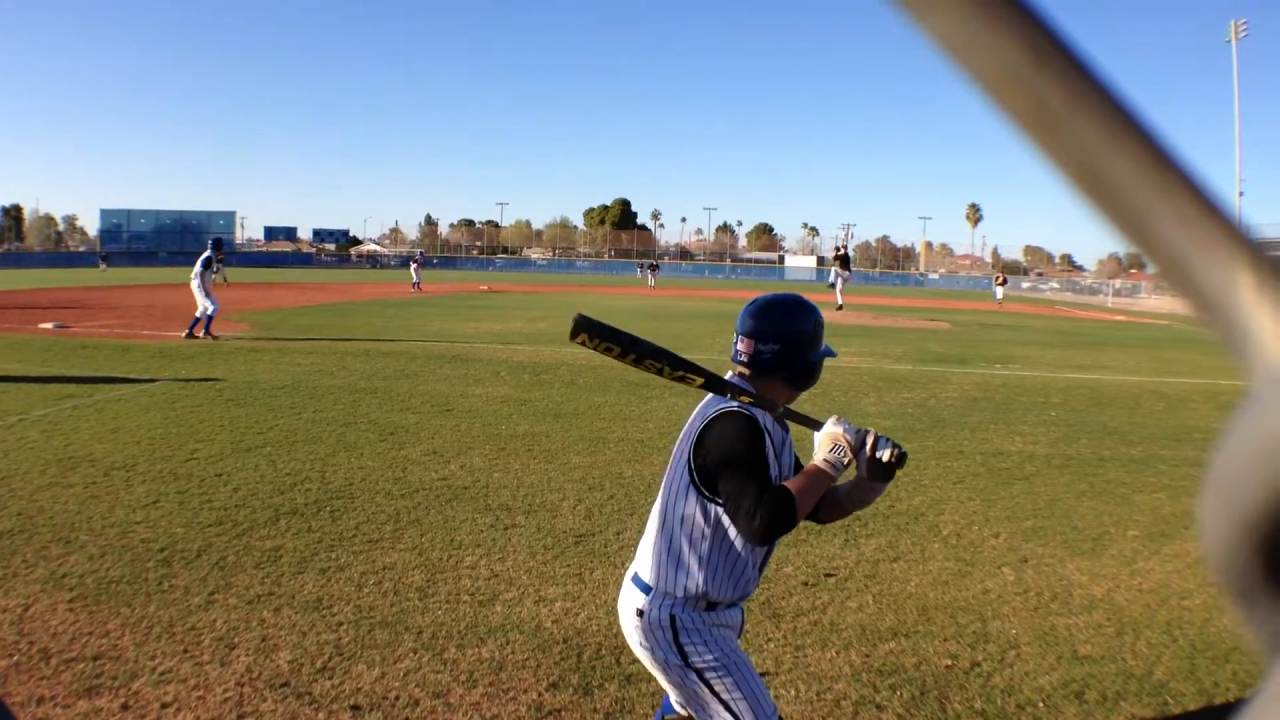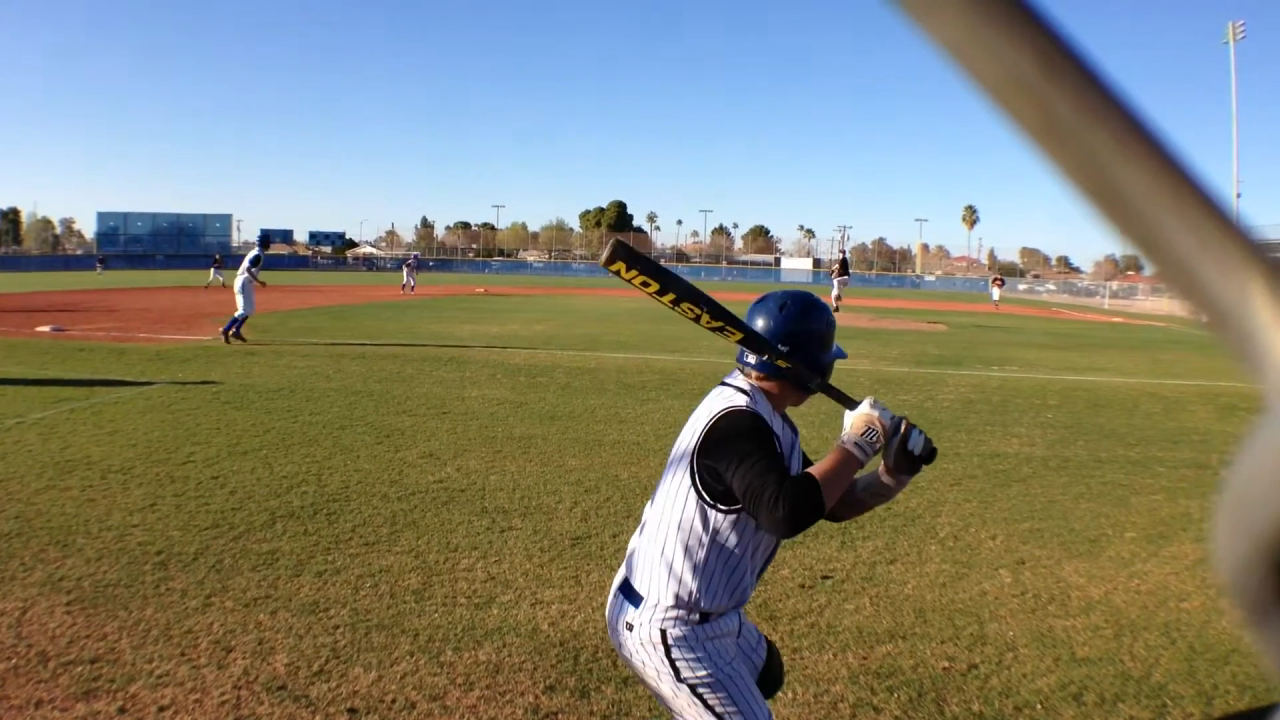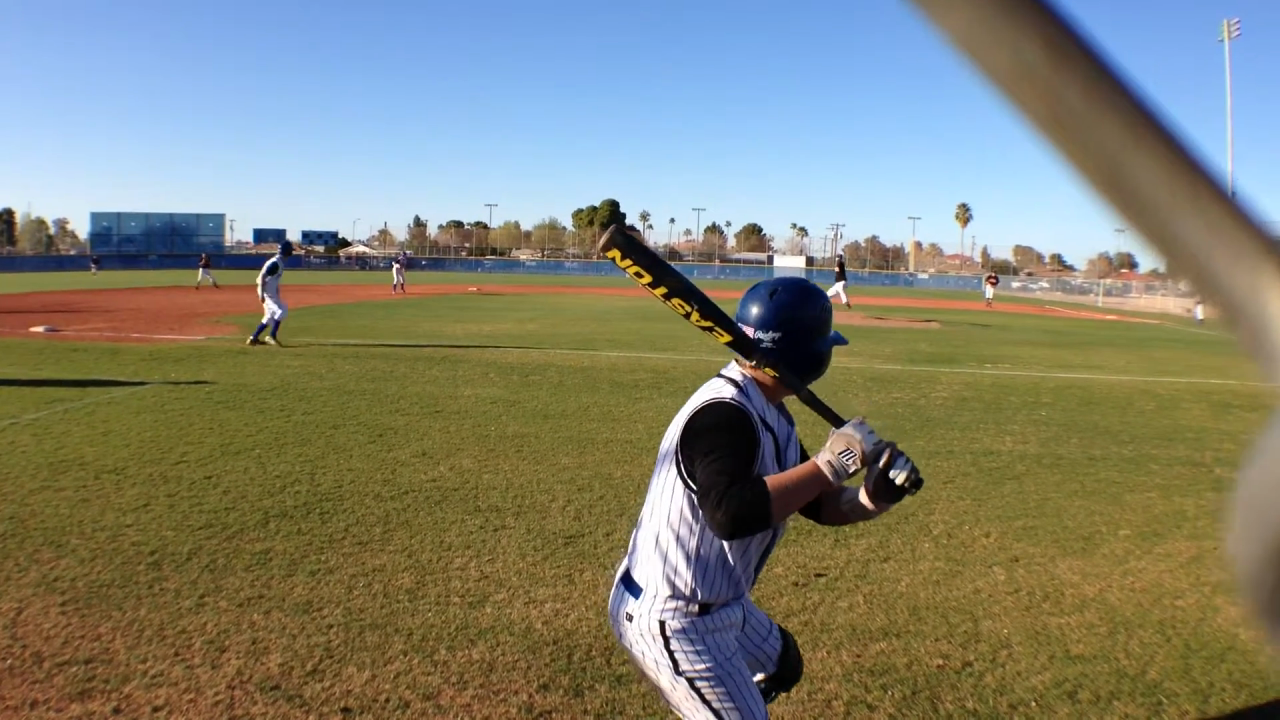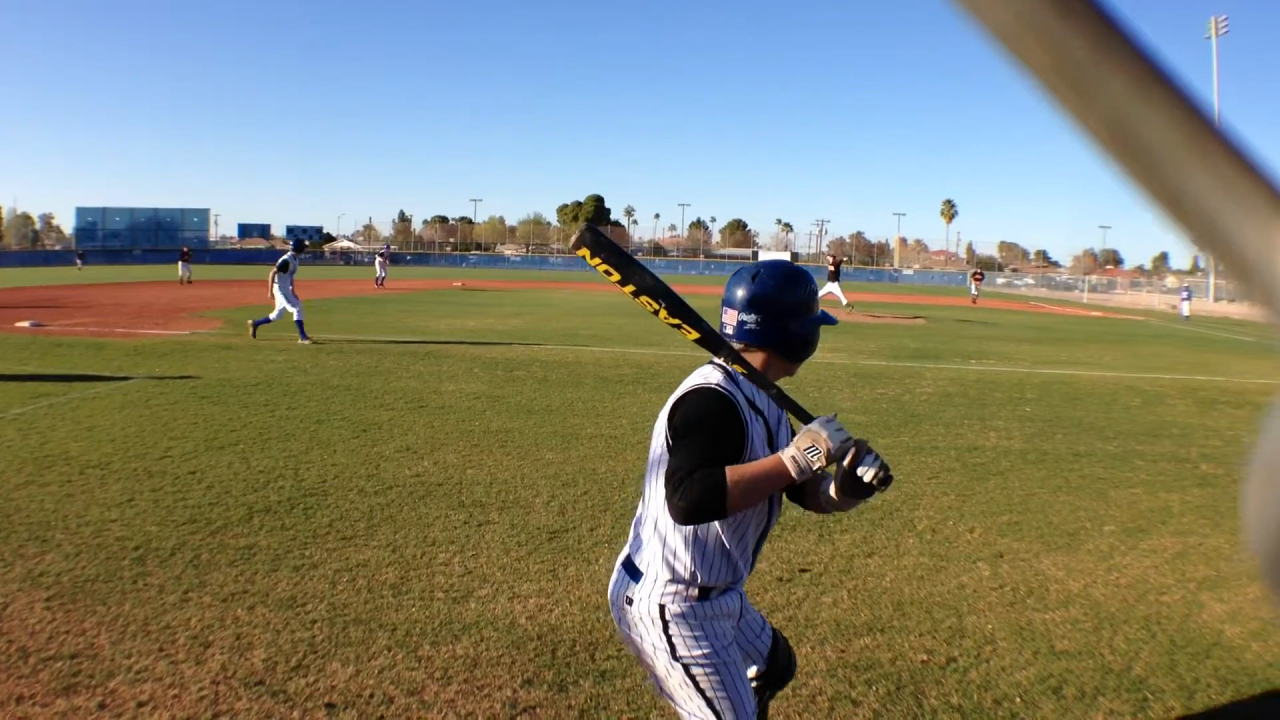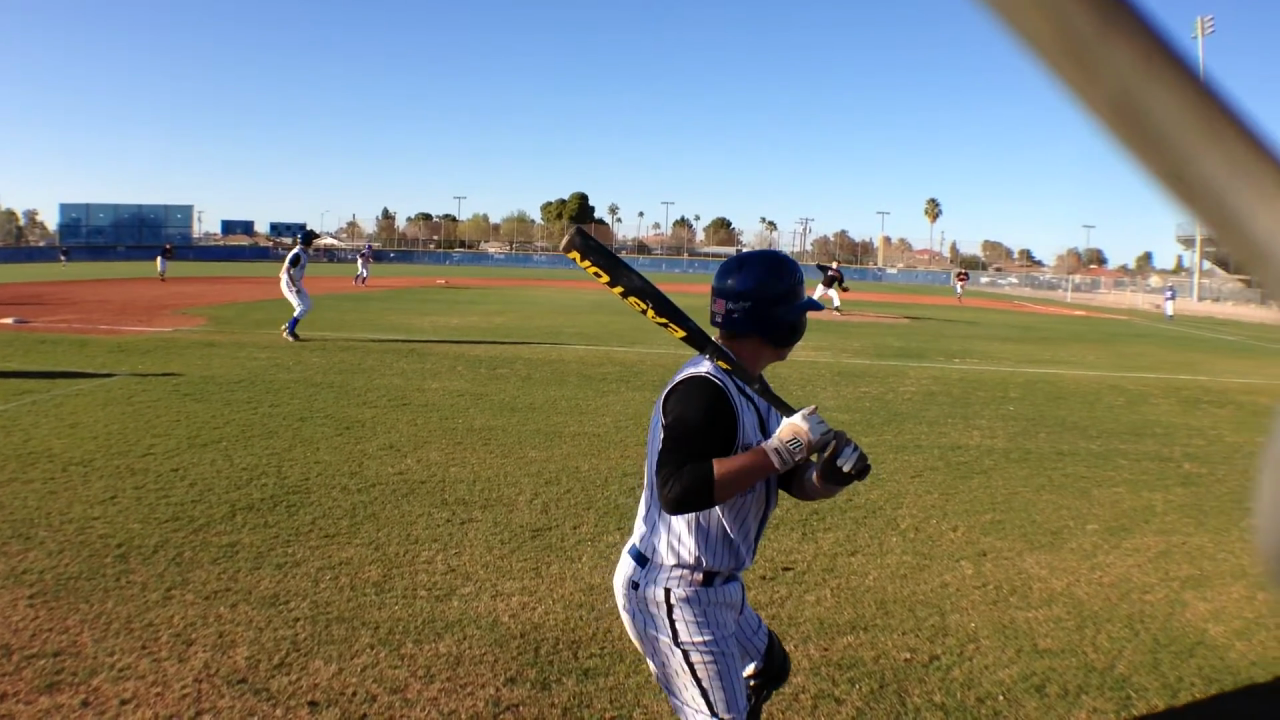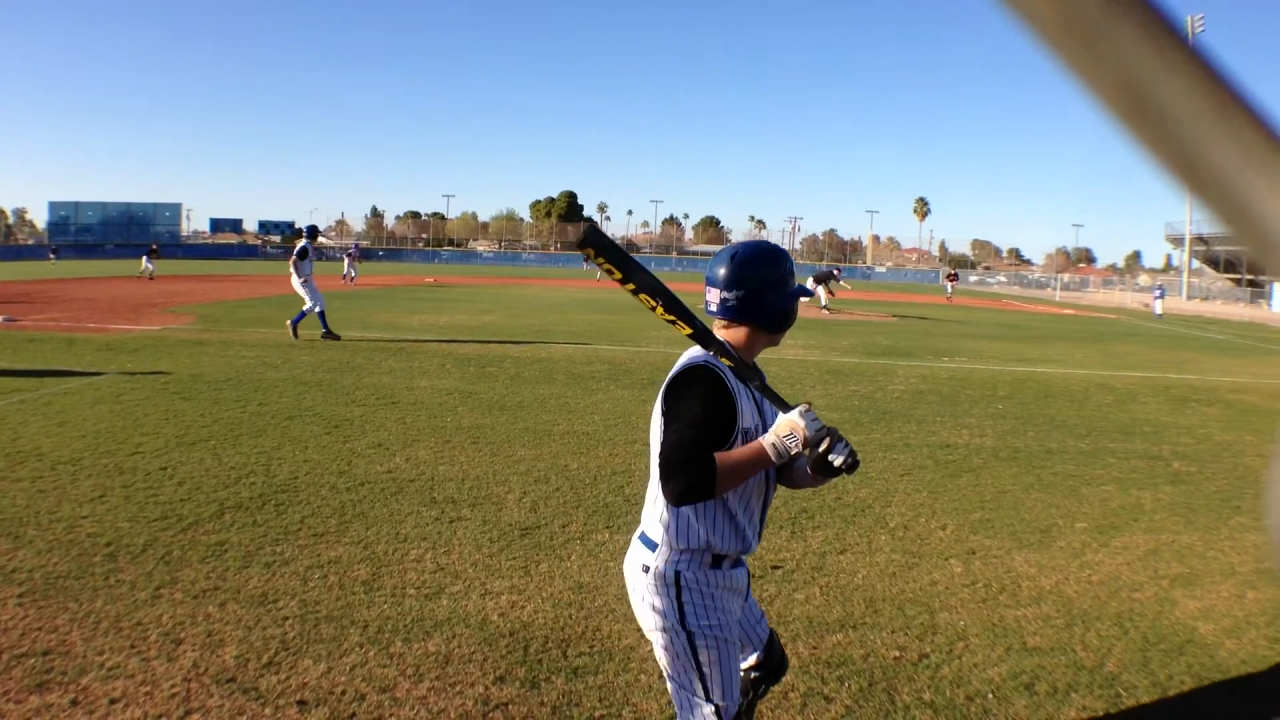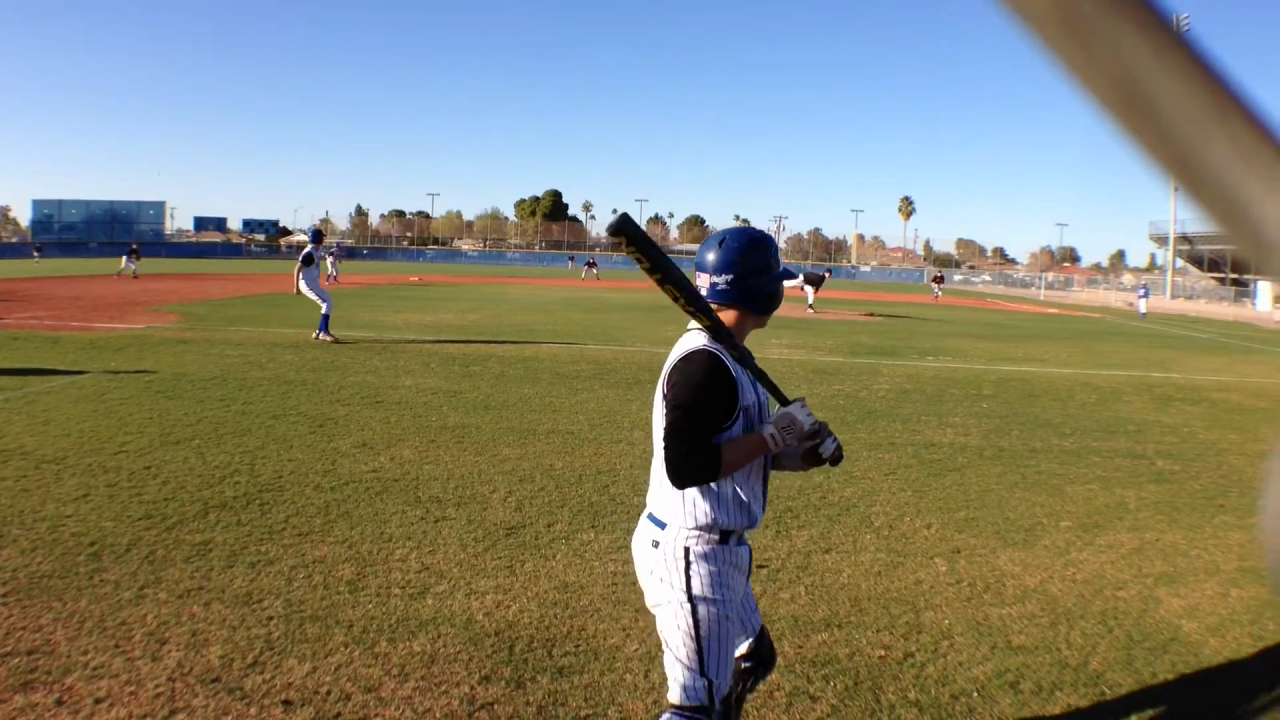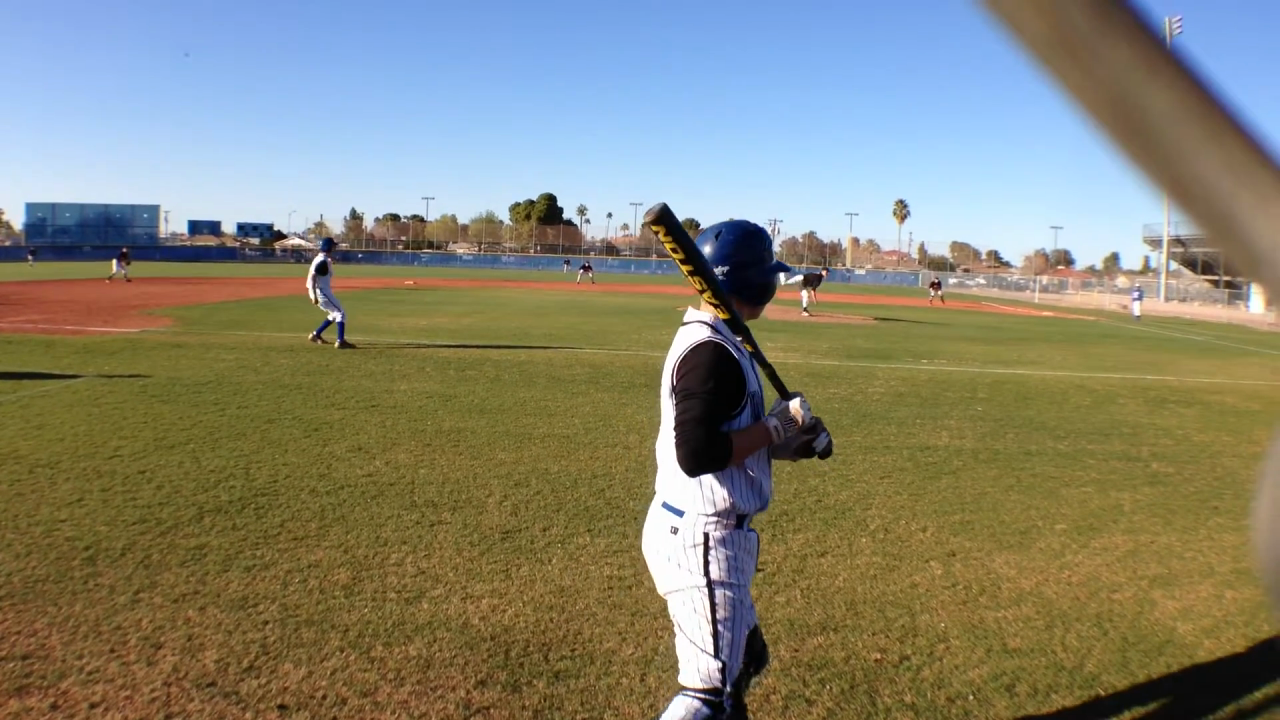
dt=0.4s
person 1, frame 1
left shoulder: (760, 419)
right shoulder: (734, 422)
left elbow: (817, 506)
right elbow: (761, 522)
left wrist: (870, 481)
right wrist: (828, 461)
left hip: (680, 605)
right hip: (677, 618)
person 1, frame 2
left shoulder: (763, 417)
right shoulder: (737, 423)
left elbow: (828, 501)
right elbow: (786, 513)
left wrist: (893, 475)
right wrist: (856, 444)
left hip: (690, 609)
right hip: (667, 627)
left knee: (764, 673)
person 1, frame 3
left shoulder: (769, 412)
right shoulder: (723, 414)
left elbow: (818, 504)
right elbow: (731, 515)
left wrist: (873, 497)
right wrist: (832, 462)
left hip: (714, 604)
right hip: (672, 620)
left knee: (780, 666)
person 1, frame 4
left shoulder: (761, 398)
right shoulder: (711, 399)
left elbow: (806, 491)
right elbow: (689, 500)
left wrist: (845, 488)
right wrist: (797, 458)
left hip: (711, 594)
right hip: (671, 606)
left knee: (772, 668)
person 1, frame 5
left shoulder: (749, 387)
right shoulder: (703, 388)
left elbow: (796, 481)
right elbow: (677, 491)
left wrist: (831, 472)
right wrist: (780, 450)
left hip: (710, 586)
right hip: (675, 593)
left knee: (767, 669)
person 1, frame 6
left shoulder: (741, 374)
right shoulder: (704, 376)
left elbow: (777, 469)
right elbow: (681, 484)
left wrist: (820, 463)
right wrist: (777, 442)
left hip: (715, 572)
right hip: (685, 577)
left knee: (763, 666)
person 1, frame 7
left shoulder: (724, 354)
right shoulder: (704, 362)
left elbow: (744, 450)
right elbow: (684, 467)
left wrist: (802, 451)
right wrist: (774, 434)
left hip: (711, 550)
right hip: (690, 553)
left knee: (751, 660)
person 1, frame 8
left shoulder: (707, 340)
right shoulder: (711, 351)
right elbow: (697, 455)
left wrist: (794, 443)
right wrist: (777, 424)
left hip: (692, 531)
right hip: (703, 539)
left knee: (744, 659)
